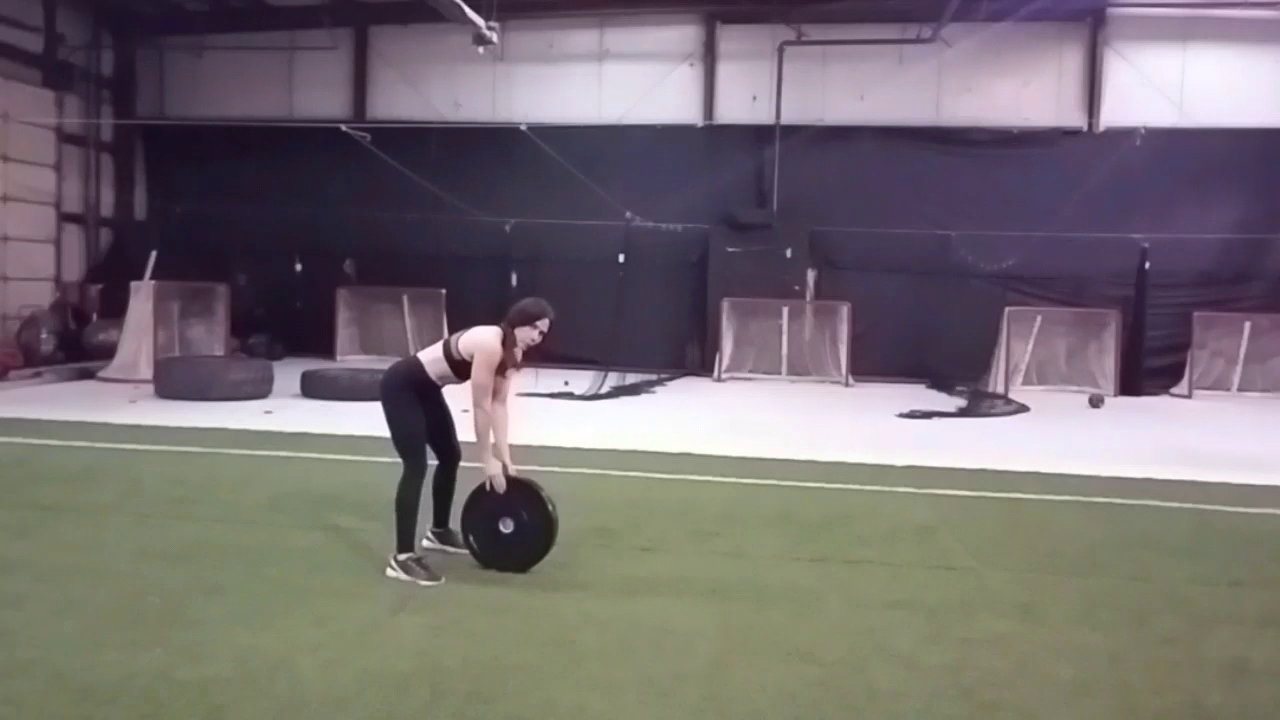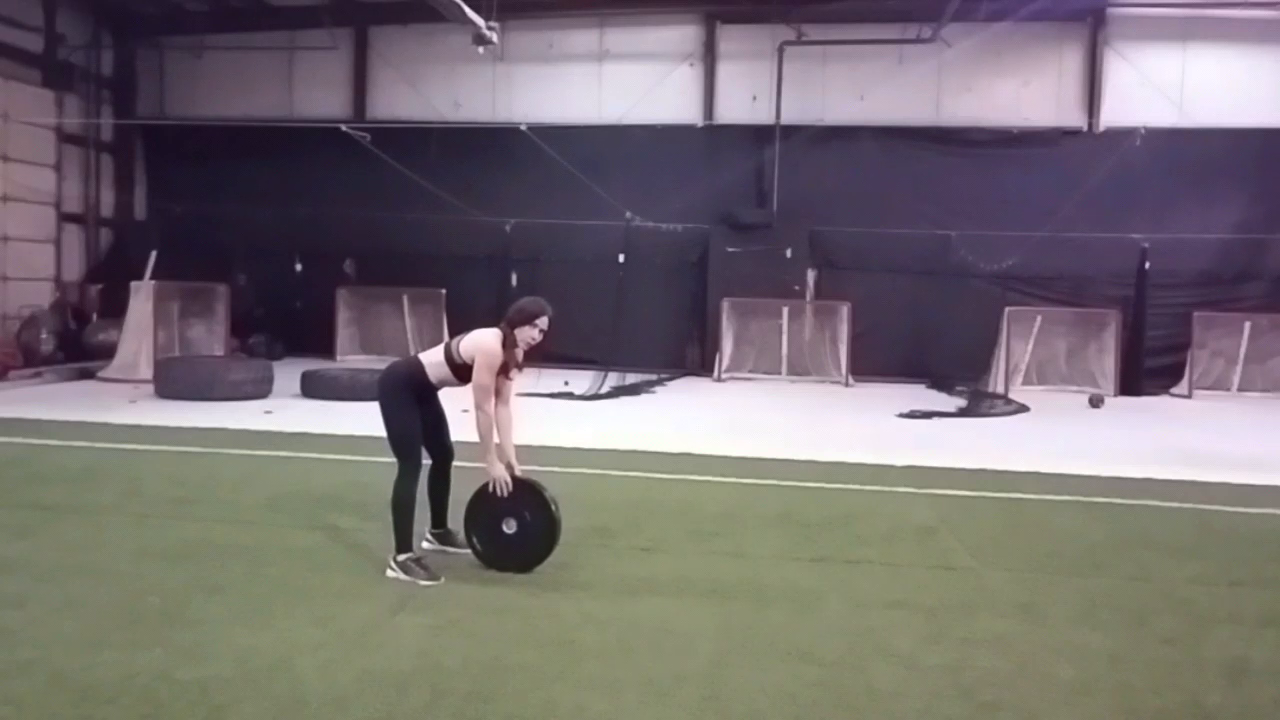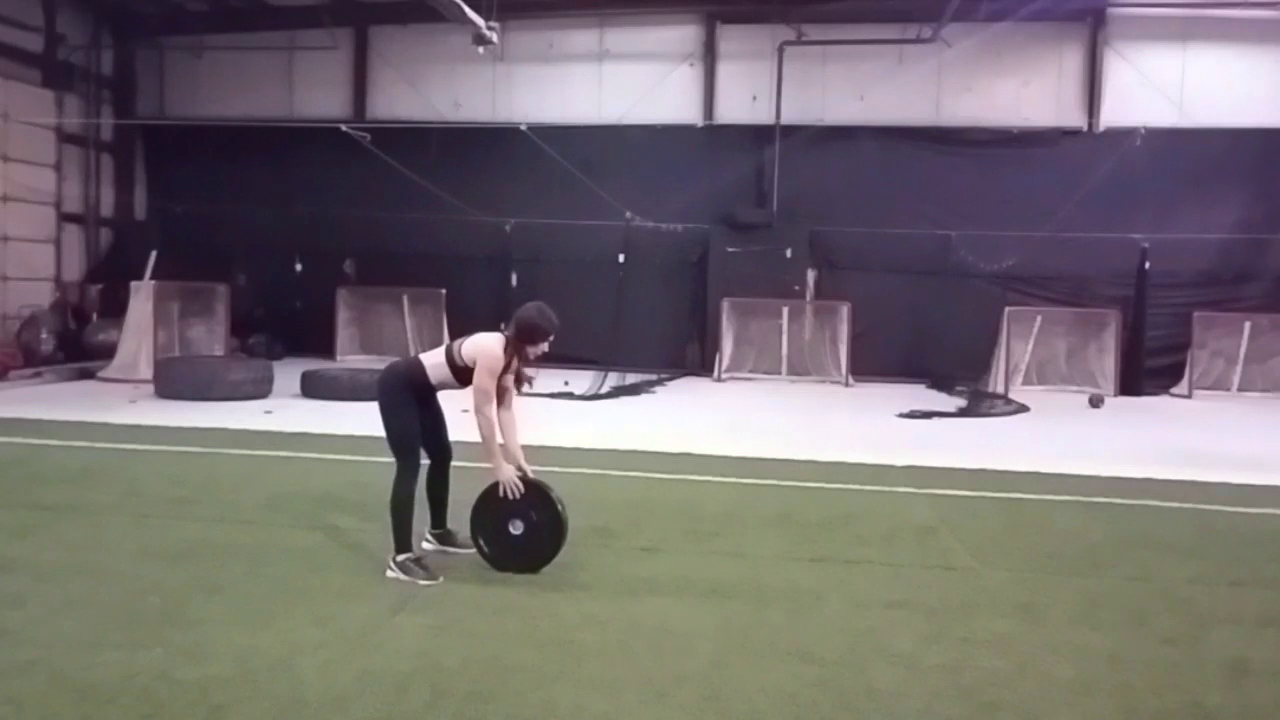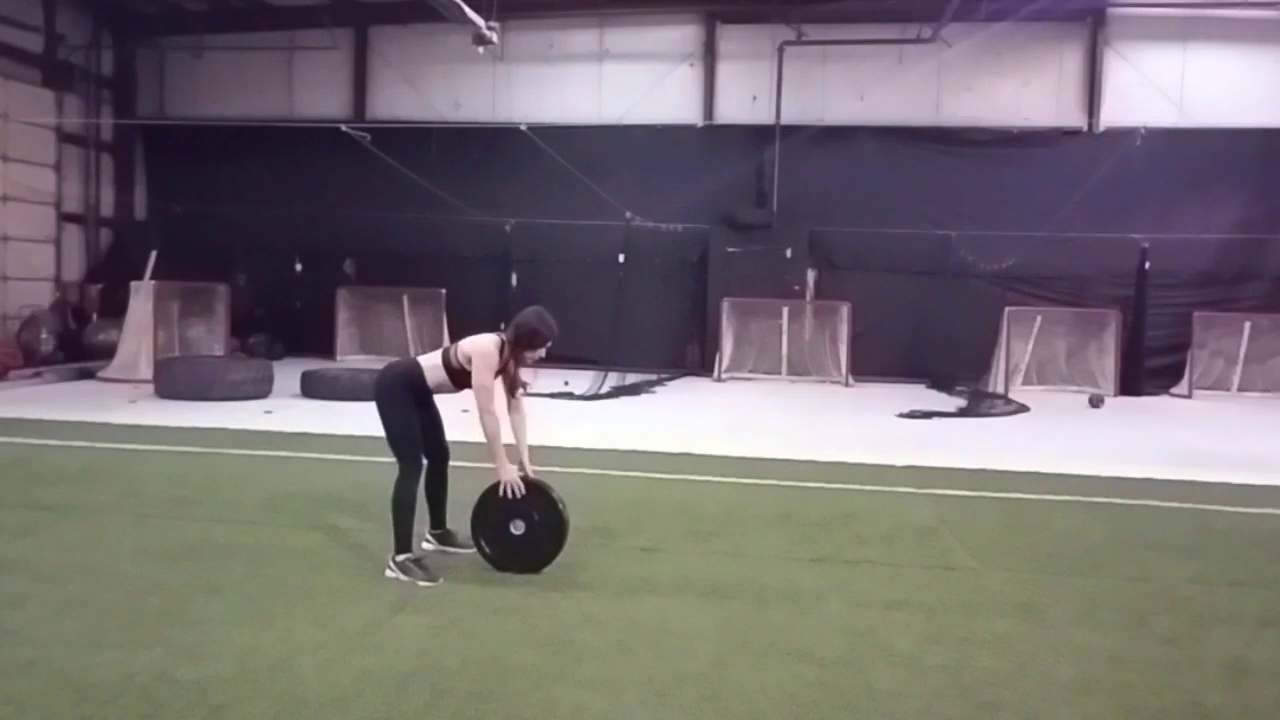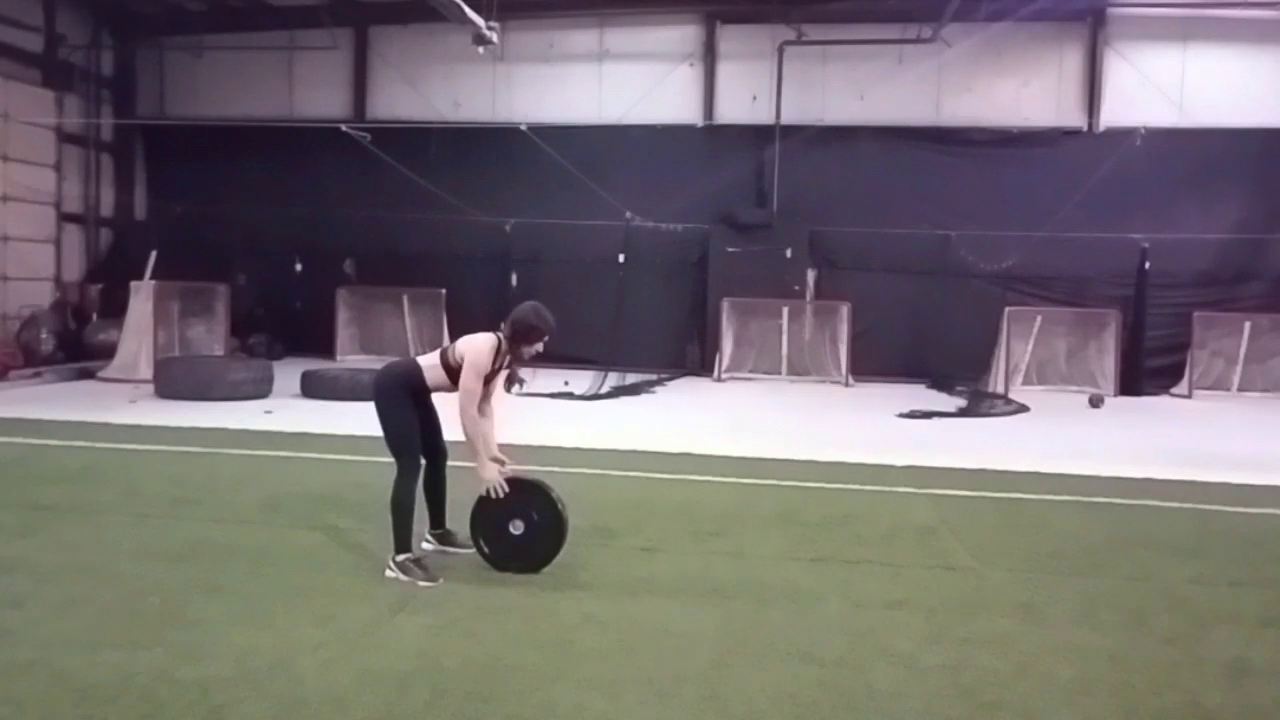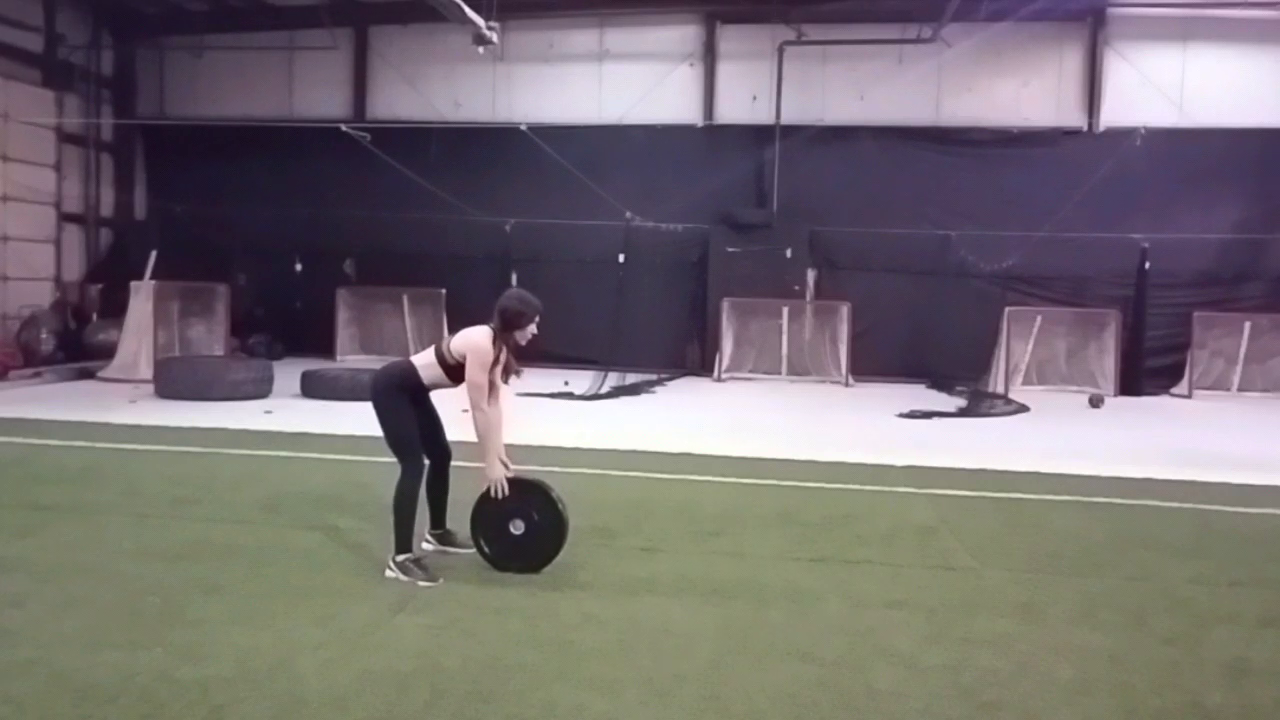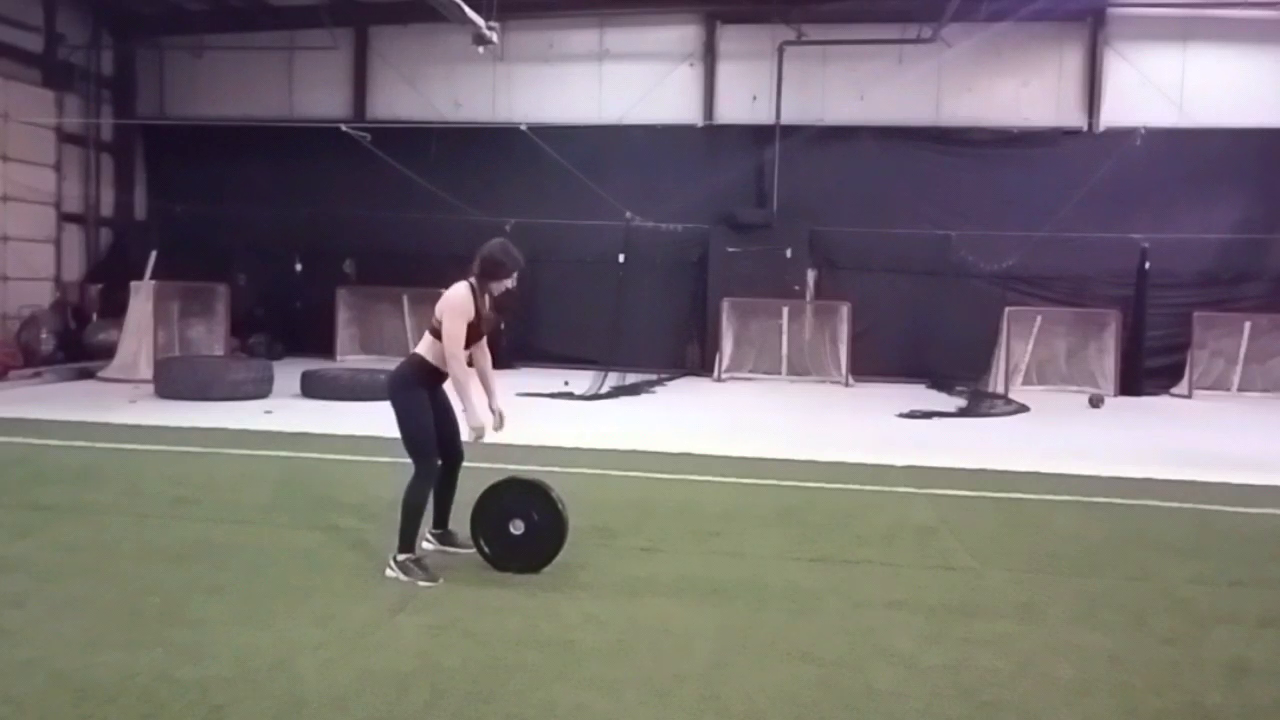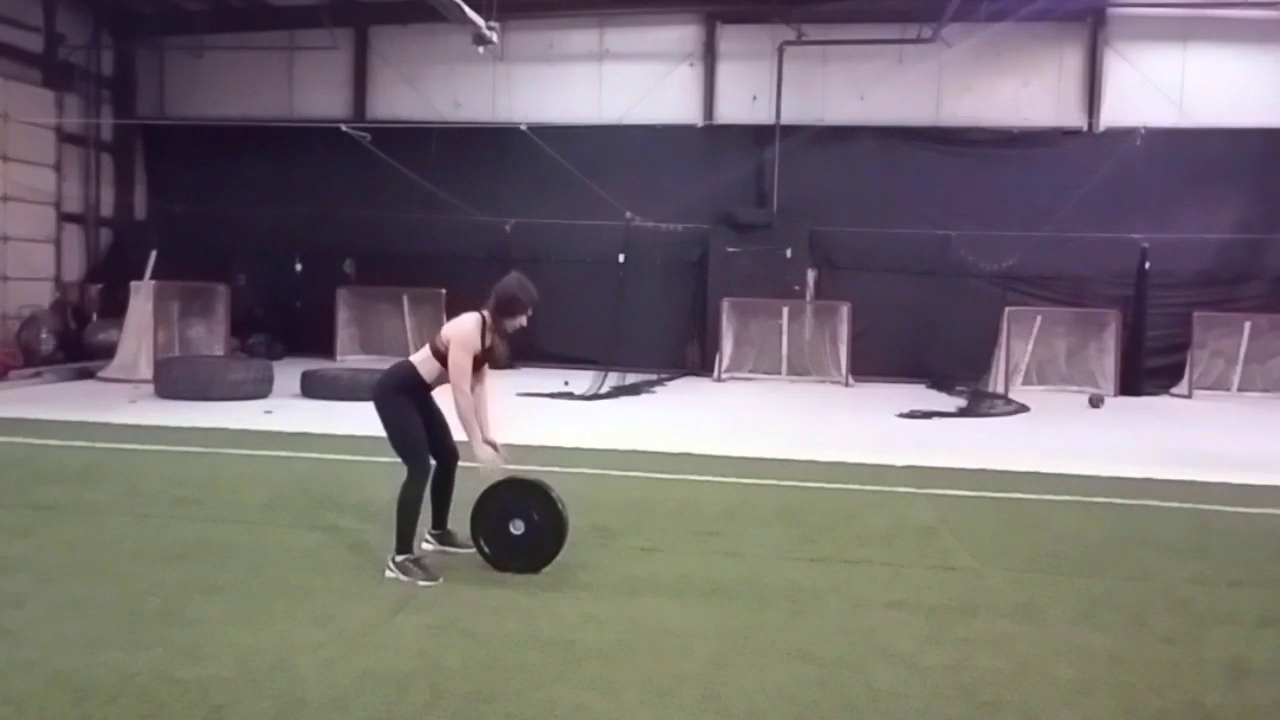
dt=0.5s
person 1, frame 1
left shoulder: (511, 350)
right shoulder: (489, 345)
left elbow: (498, 404)
right elbow: (481, 406)
left wrist: (504, 456)
right wrist: (487, 459)
left hip: (426, 389)
right hip: (401, 387)
left knee: (451, 457)
right knee: (416, 466)
left ankle: (438, 532)
right ankle: (402, 557)
person 1, frame 2
left shoulder: (513, 351)
right shoulder: (490, 348)
left elbow: (502, 405)
right elbow: (483, 409)
left wrist: (509, 456)
right wrist: (491, 462)
left hip: (422, 390)
right hip: (399, 386)
left knee: (444, 456)
right knee: (410, 467)
left ankle: (438, 533)
right ankle: (401, 558)
person 1, frame 3
left shoulder: (511, 354)
right shoulder: (492, 352)
left elbow: (504, 408)
right elbow: (483, 413)
left wrist: (517, 457)
right wrist: (499, 466)
left hip: (421, 390)
right hip: (398, 386)
left knee: (442, 457)
right knee: (409, 466)
left ankle: (438, 533)
right ankle: (401, 557)
person 1, frame 4
left shoulder: (508, 352)
right shoulder: (487, 350)
left elbow: (514, 402)
right elbow: (486, 412)
left wrist: (523, 455)
right wrist: (503, 465)
left hip: (417, 391)
right hip: (395, 386)
left knee: (439, 457)
right knee: (411, 466)
left ankle: (437, 533)
right ankle: (400, 558)
person 1, frame 5
left shoulder: (503, 352)
right shoulder: (483, 349)
left elbow: (483, 406)
right elbow: (467, 412)
left wrist: (491, 450)
right wrist: (483, 464)
left hip: (415, 391)
right hip: (394, 387)
left knee: (437, 457)
right knee: (409, 466)
left ankle: (437, 532)
right ankle: (401, 558)
person 1, frame 6
left shoulder: (499, 345)
right shoulder: (480, 345)
left elbow: (493, 402)
right elbow: (479, 409)
left wrist: (500, 454)
right wrist: (490, 463)
left hip: (414, 390)
right hip: (392, 388)
left knee: (441, 457)
right knee: (414, 466)
left ankle: (437, 533)
right ankle: (400, 559)
person 1, frame 7
left shoulder: (482, 298)
right shoulder: (460, 296)
left elbow: (480, 350)
right elbow: (454, 358)
left wrist: (493, 399)
right wrist: (471, 410)
left hip: (430, 385)
right hip: (410, 384)
left knee: (453, 457)
right knee: (427, 467)
left ankle: (438, 532)
right ankle: (402, 558)
person 1, frame 8
left shoulder: (491, 332)
right shoulder: (468, 330)
left elbow: (478, 384)
right elbow: (460, 393)
left wrist: (485, 434)
right wrist: (477, 445)
left hip: (416, 391)
right hip: (394, 391)
left knee: (448, 456)
right knee: (419, 467)
left ankle: (438, 533)
right ankle: (400, 558)
